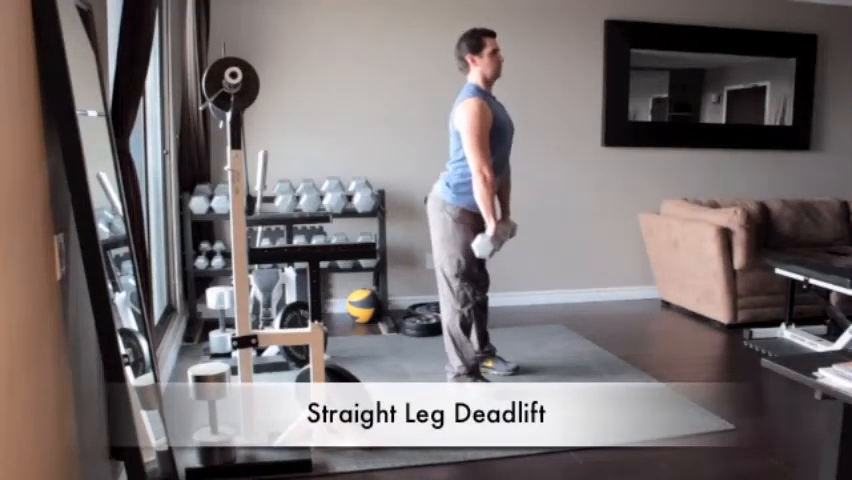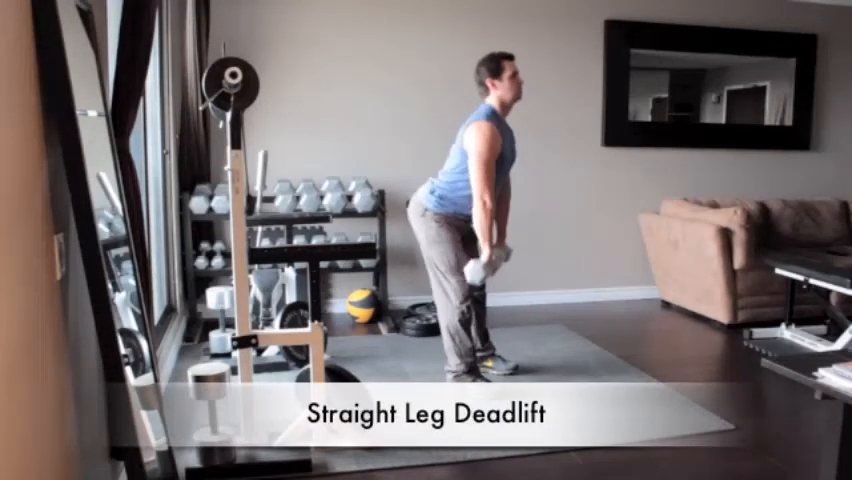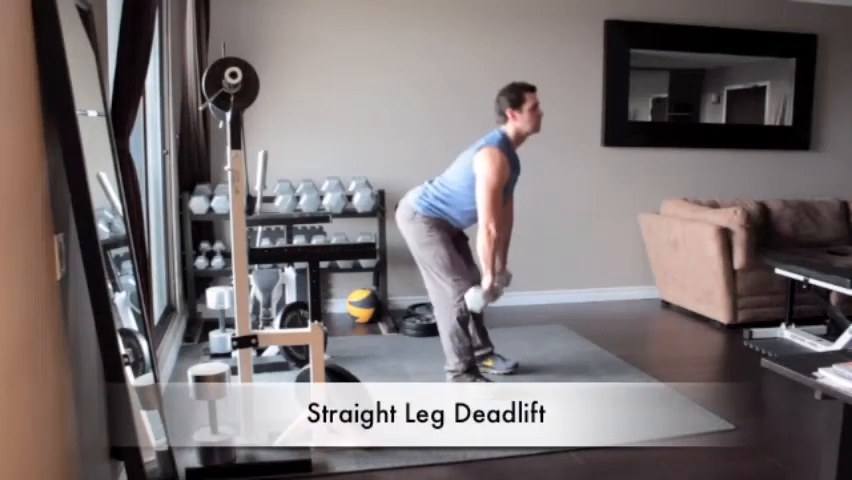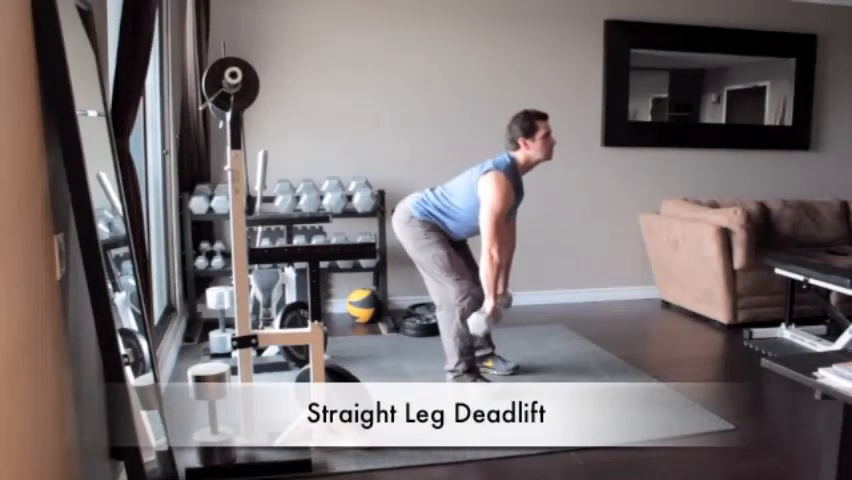
dt=0.3s
person 1, frame 1
left shoulder: (490, 102)
right shoulder: (474, 104)
left elbow: (501, 167)
right elbow: (481, 172)
left wrist: (505, 215)
right wrist: (491, 222)
left hip: (470, 209)
right hip: (452, 209)
left knee: (477, 286)
right knee: (459, 291)
left ankle: (482, 353)
right ankle: (462, 374)
person 1, frame 2
left shoulder: (501, 126)
right shoulder: (484, 128)
left elbow: (503, 187)
right elbow: (482, 198)
left wrist: (501, 238)
right wrist: (486, 248)
left hip: (456, 215)
right hip: (433, 213)
left knee: (474, 285)
right knee: (456, 291)
left ankle: (482, 354)
right ankle: (461, 372)
person 1, frame 3
left shoulder: (508, 152)
right shoulder: (494, 156)
left elbow: (505, 214)
right elbow: (488, 225)
left wrist: (501, 265)
right wrist: (490, 275)
left hip: (443, 220)
right hip: (420, 217)
left knee: (473, 287)
right knee: (455, 292)
left ankle: (481, 354)
right ankle: (460, 373)
person 1, frame 4
left shoulder: (513, 175)
right shoulder: (499, 181)
left elbow: (508, 235)
right elbow: (491, 250)
left wrist: (502, 286)
right wrist: (491, 299)
left hip: (439, 225)
right hip: (416, 222)
left knee: (473, 286)
right knee: (458, 293)
left ankle: (482, 355)
right ankle: (461, 374)
